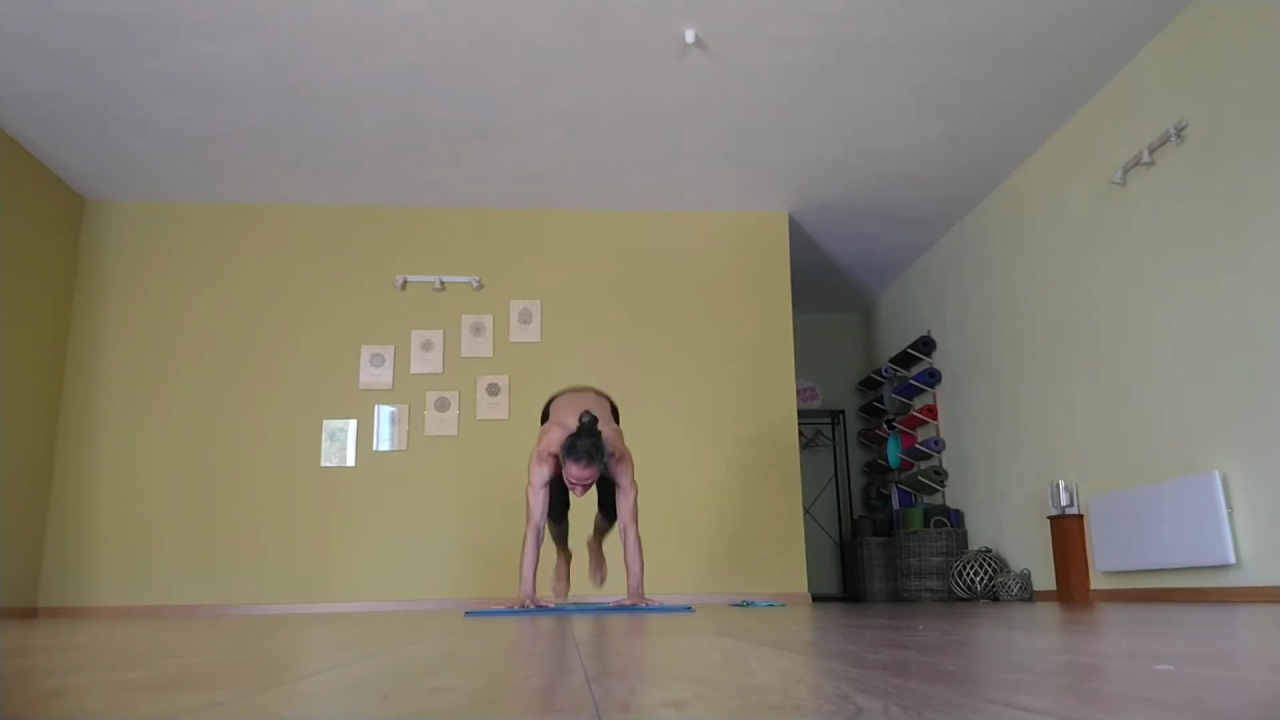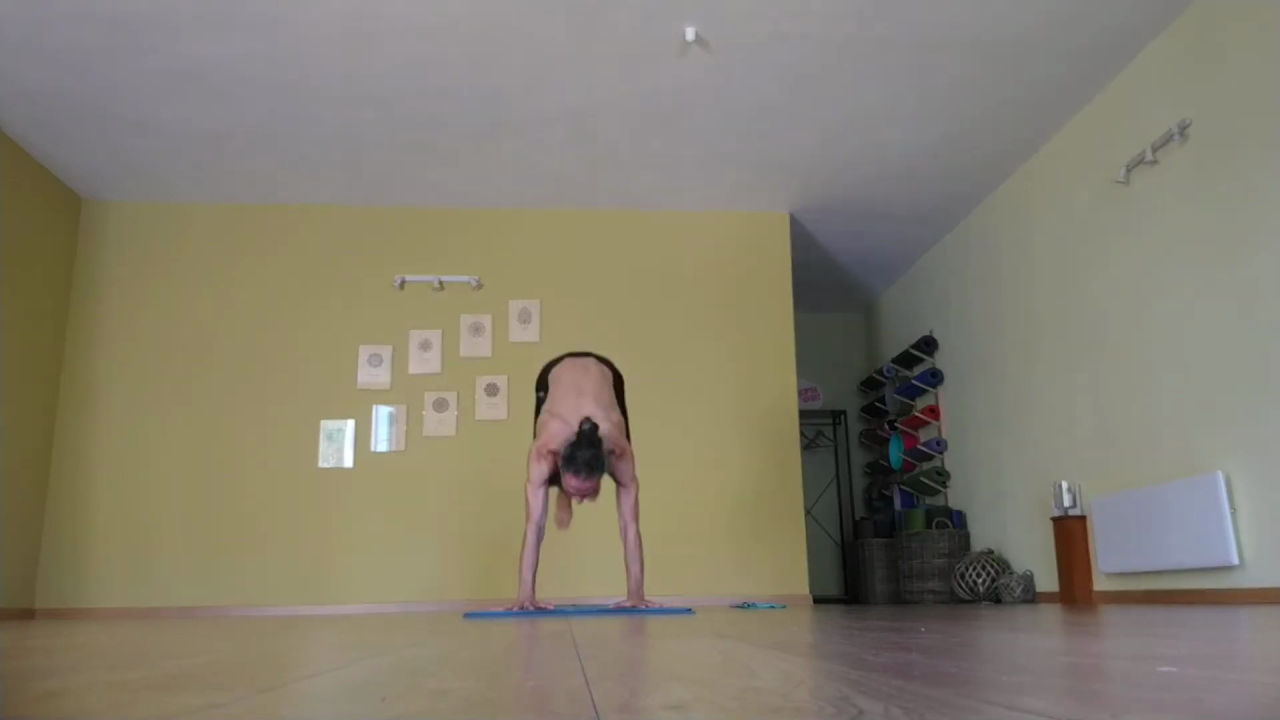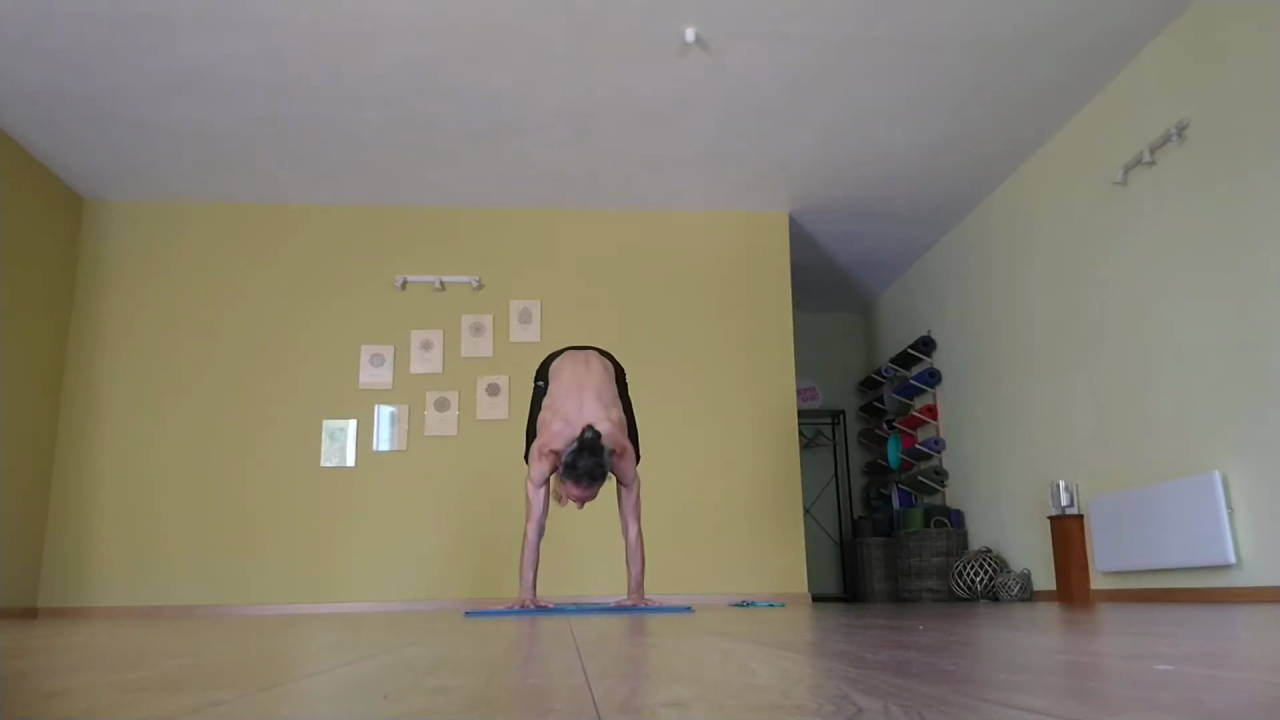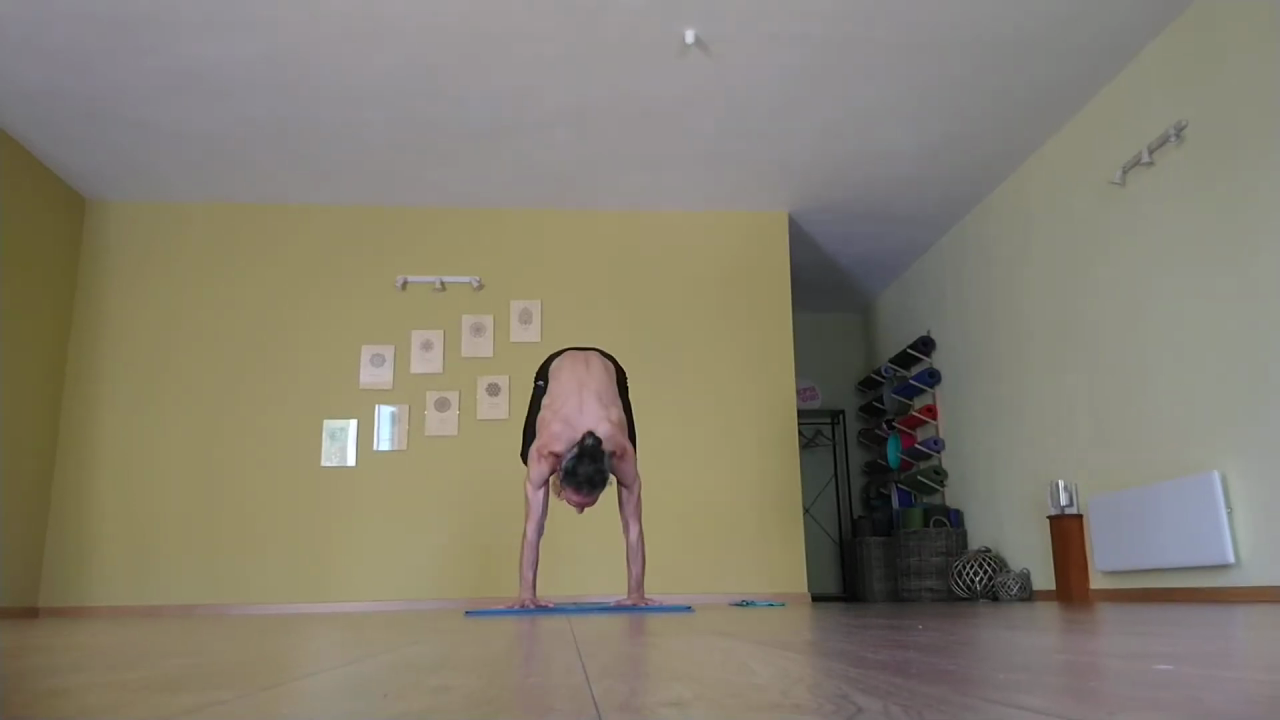
dt=0.2s
person 1, frame 1
left shoulder: (616, 454)
right shoulder: (546, 454)
left elbow: (629, 527)
right elbow: (534, 525)
left wrist: (636, 592)
right wrist: (526, 592)
left knee: (611, 511)
right knee: (556, 513)
left ankle: (595, 545)
right ankle: (562, 554)
person 1, frame 2
left shoulder: (617, 451)
right shoulder: (545, 451)
left elbow: (629, 526)
right elbow: (534, 525)
left wrist: (636, 594)
right wrist: (525, 594)
left knee: (623, 476)
right knee: (547, 479)
right ankle: (559, 488)
person 1, frame 3
left shoulder: (619, 450)
right shoulder: (546, 450)
left elbow: (631, 524)
right elbow: (534, 524)
left wrist: (636, 593)
right wrist: (526, 593)
left hip: (606, 366)
right hip: (555, 366)
right knee: (533, 459)
person 1, frame 4
left shoulder: (619, 451)
right shoulder: (545, 451)
left elbow: (632, 525)
right elbow: (533, 524)
left wrist: (636, 592)
right wrist: (526, 593)
left hip: (607, 367)
right hip: (556, 367)
right knee: (529, 457)
